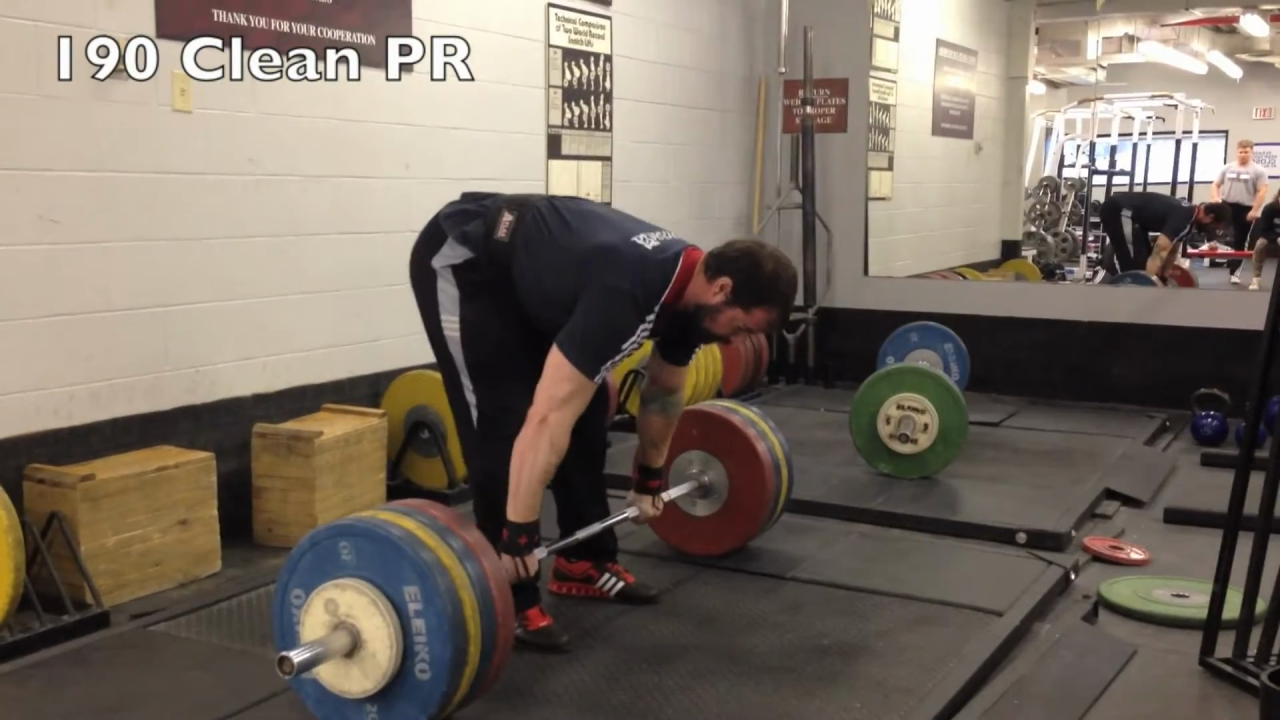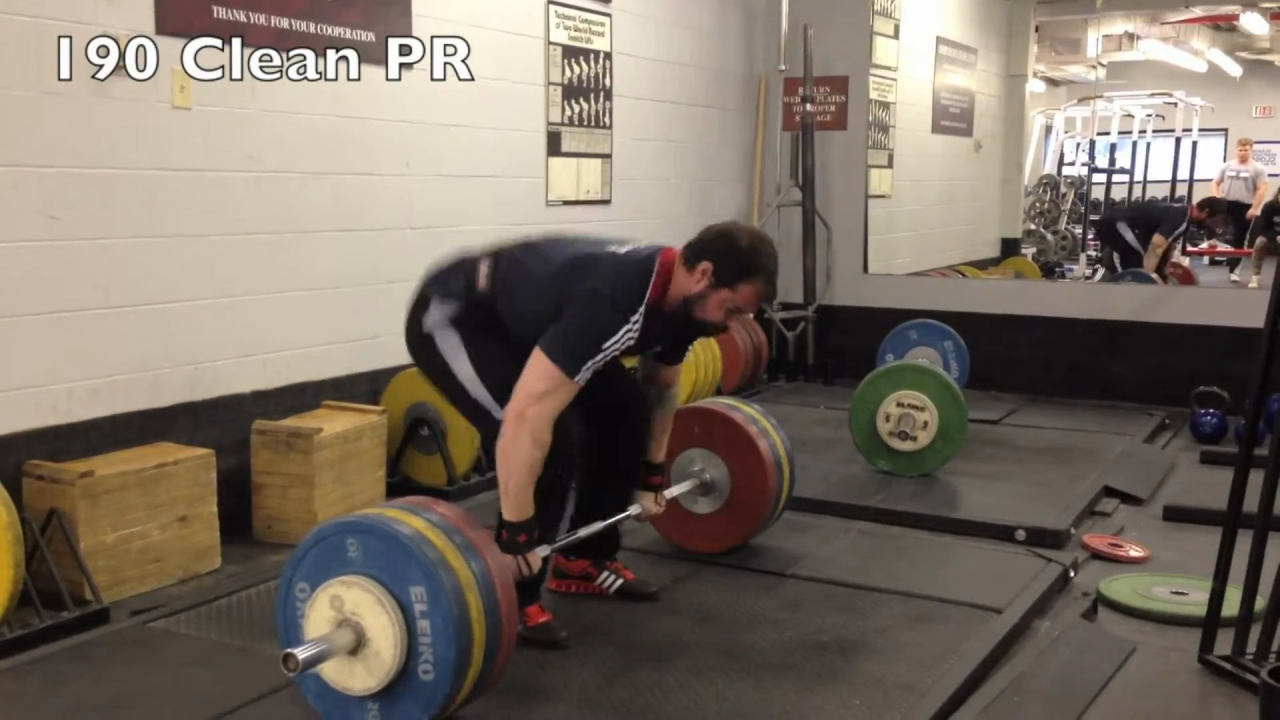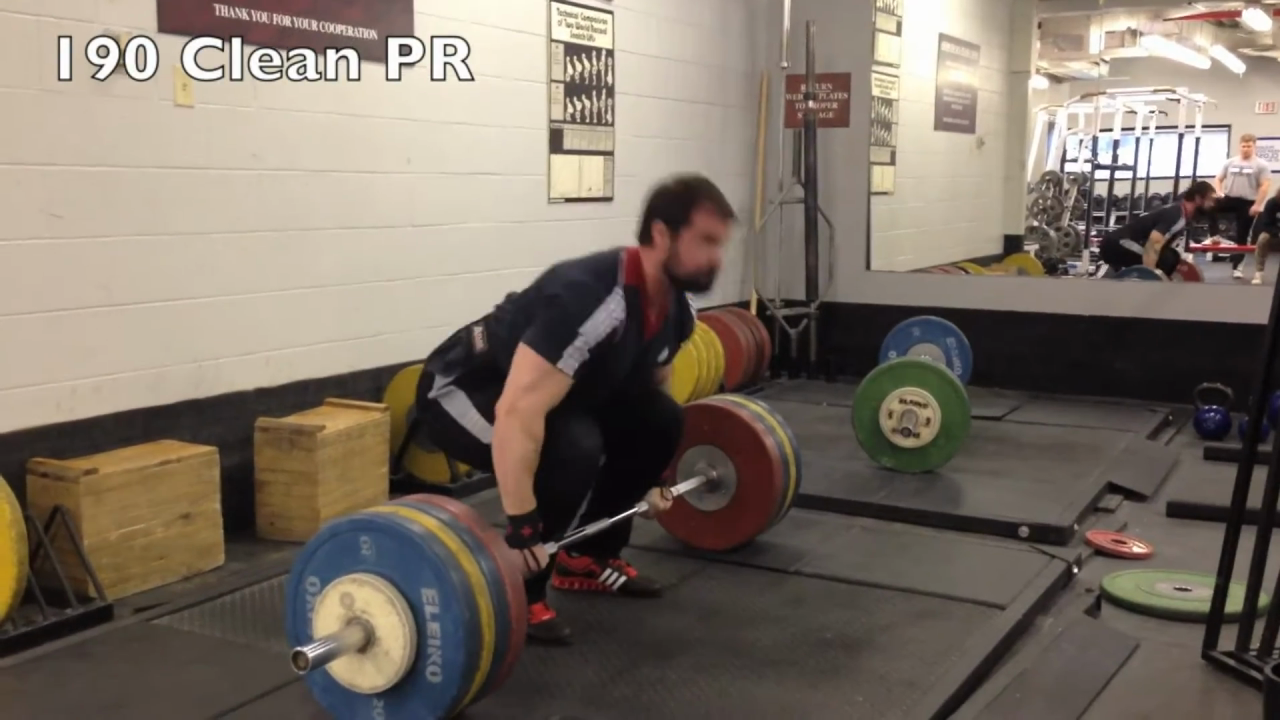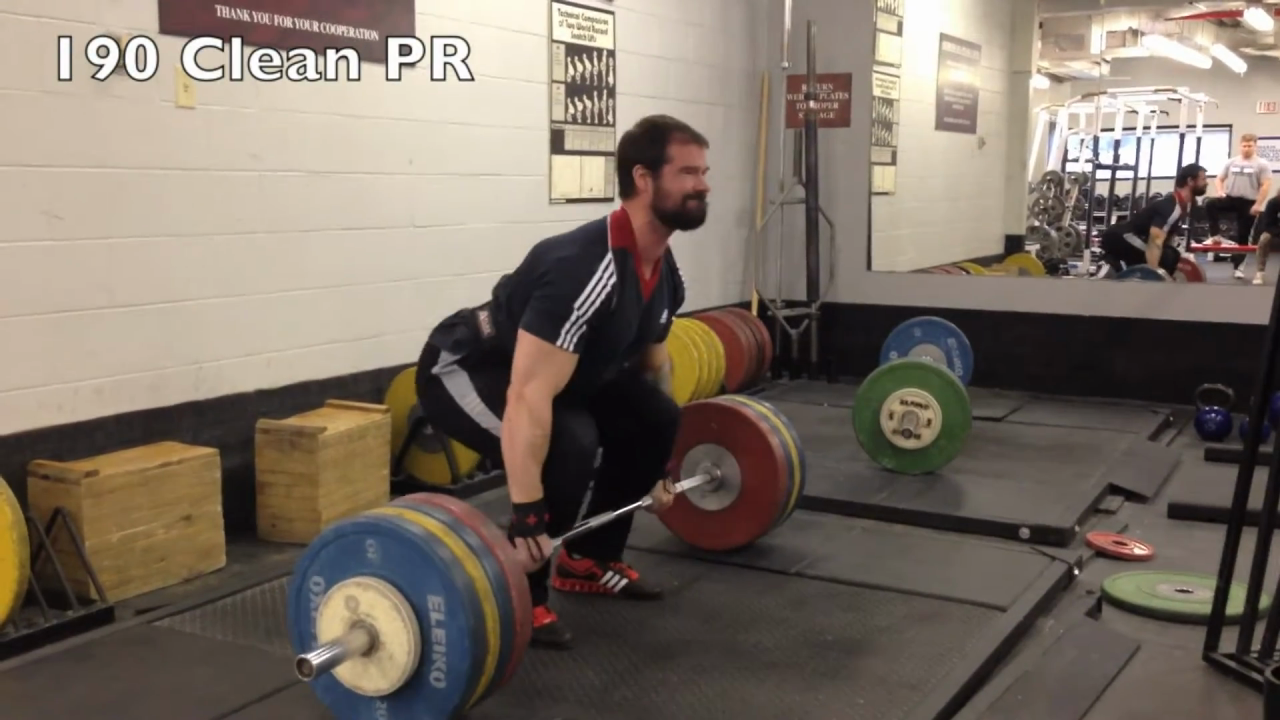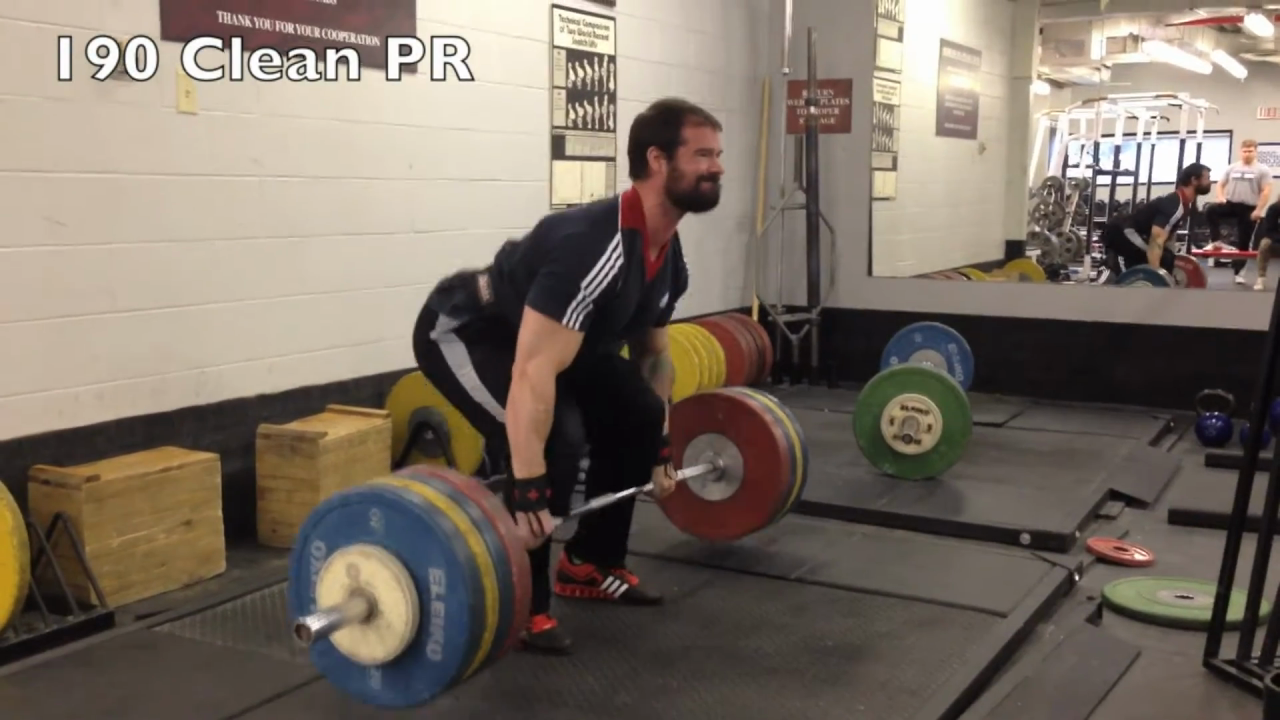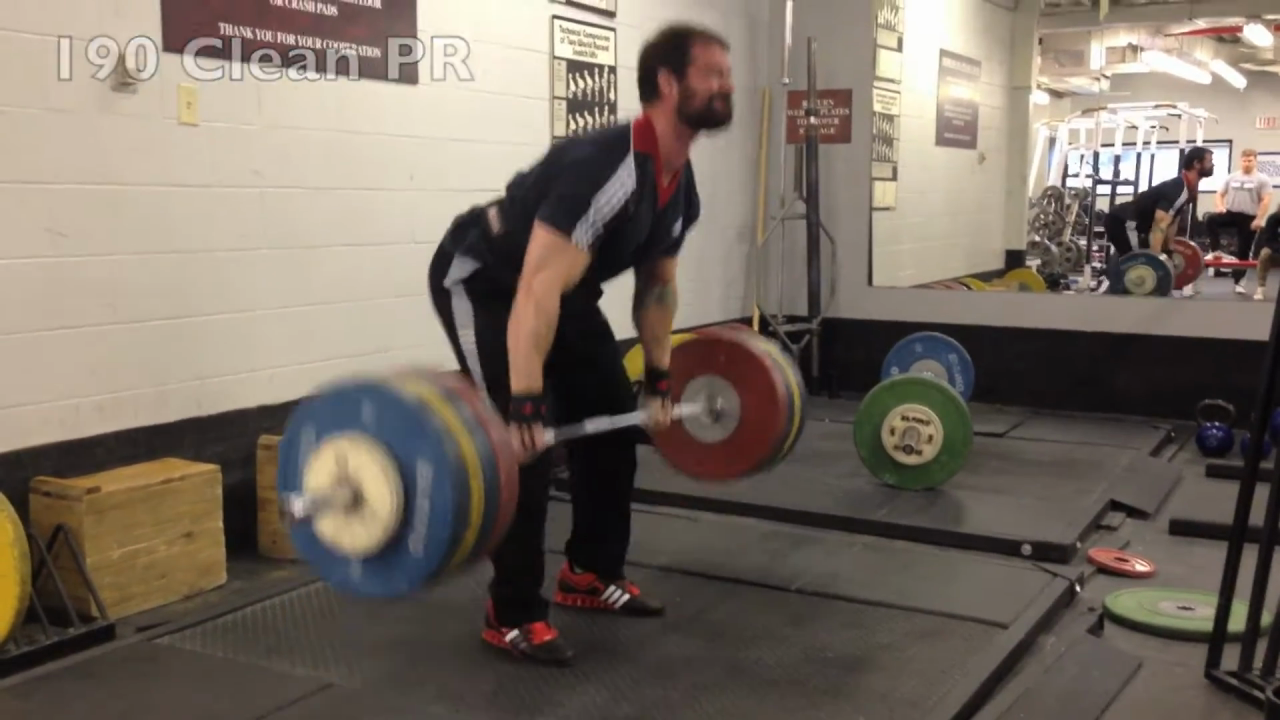
dt=0.3s
person 1, frame 1
left shoulder: (688, 283)
right shoulder: (628, 294)
left elbow: (664, 390)
right elbow: (549, 417)
left wrist: (649, 480)
right wrist: (519, 536)
left hip: (523, 269)
right hip: (462, 260)
left knee: (586, 406)
right knee: (503, 422)
left ankle: (584, 561)
right ankle: (506, 599)
person 1, frame 2
left shoulder: (677, 297)
right shoulder: (613, 300)
left elbow: (659, 388)
right elbow: (527, 415)
left wrist: (651, 478)
right wrist: (516, 534)
left hip: (516, 322)
right hip: (453, 316)
left knee: (620, 410)
right knee: (563, 434)
left ankle: (585, 558)
person 1, frame 3
left shoulder: (673, 308)
right shoulder: (590, 300)
left elbow: (653, 386)
right elbow: (516, 413)
left wrist: (653, 478)
right wrist: (522, 529)
right hip: (461, 389)
left knee: (661, 422)
right knee: (575, 451)
left ankle: (589, 557)
person 1, frame 4
left shoulder: (664, 274)
right shoulder: (583, 270)
left elbow: (651, 366)
right elbow: (528, 399)
left wrist: (656, 471)
right wrist: (527, 517)
right hip: (464, 369)
left knee: (657, 419)
right knee: (571, 444)
left ankle: (589, 559)
person 1, frame 5
left shoulder: (669, 257)
right shoulder: (593, 248)
left elbow: (652, 353)
right elbow: (532, 378)
left wrist: (660, 451)
right wrist: (527, 496)
left hip: (547, 336)
right hip: (465, 330)
left knee: (634, 416)
right knee: (558, 440)
left ankle: (591, 565)
person 1, frame 6
left shoulder: (681, 188)
right shoulder: (606, 167)
left elbow: (657, 286)
right elbow: (538, 290)
left wrist: (659, 381)
right wrist: (522, 406)
left hip: (563, 284)
right hip: (480, 279)
left knee: (611, 418)
right knee: (523, 442)
left ankle: (591, 571)
right ankle: (512, 616)
